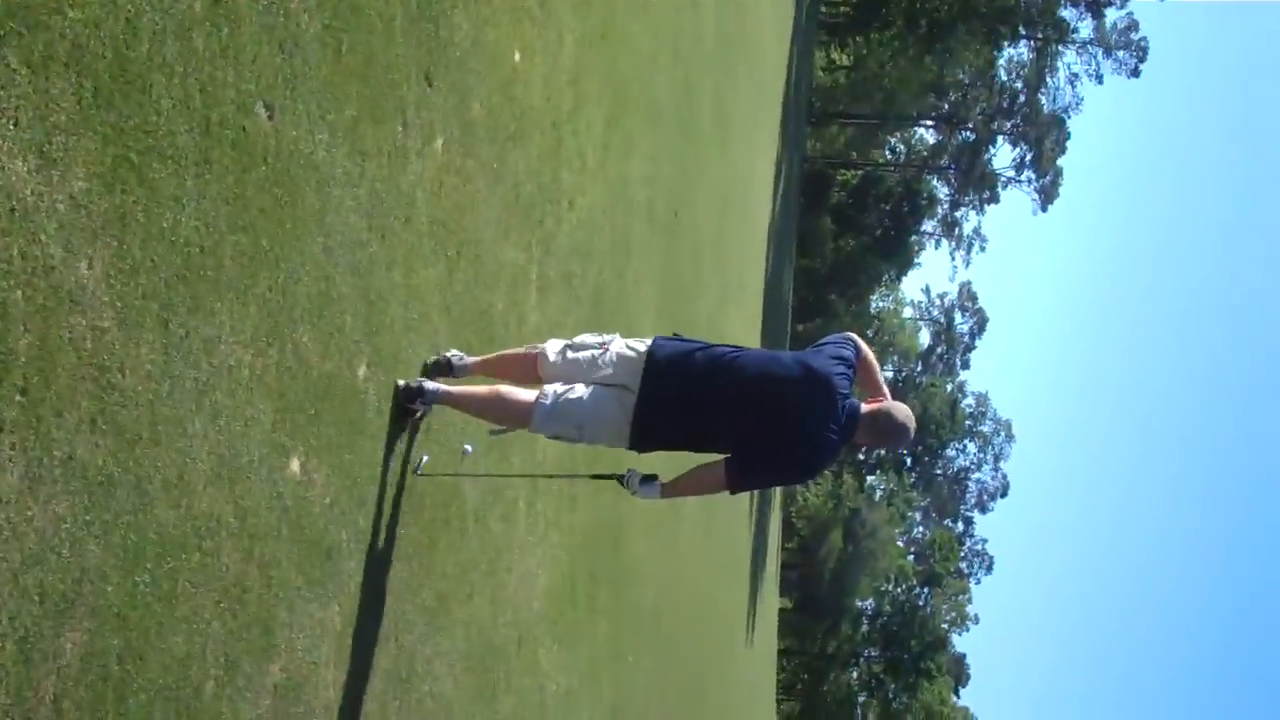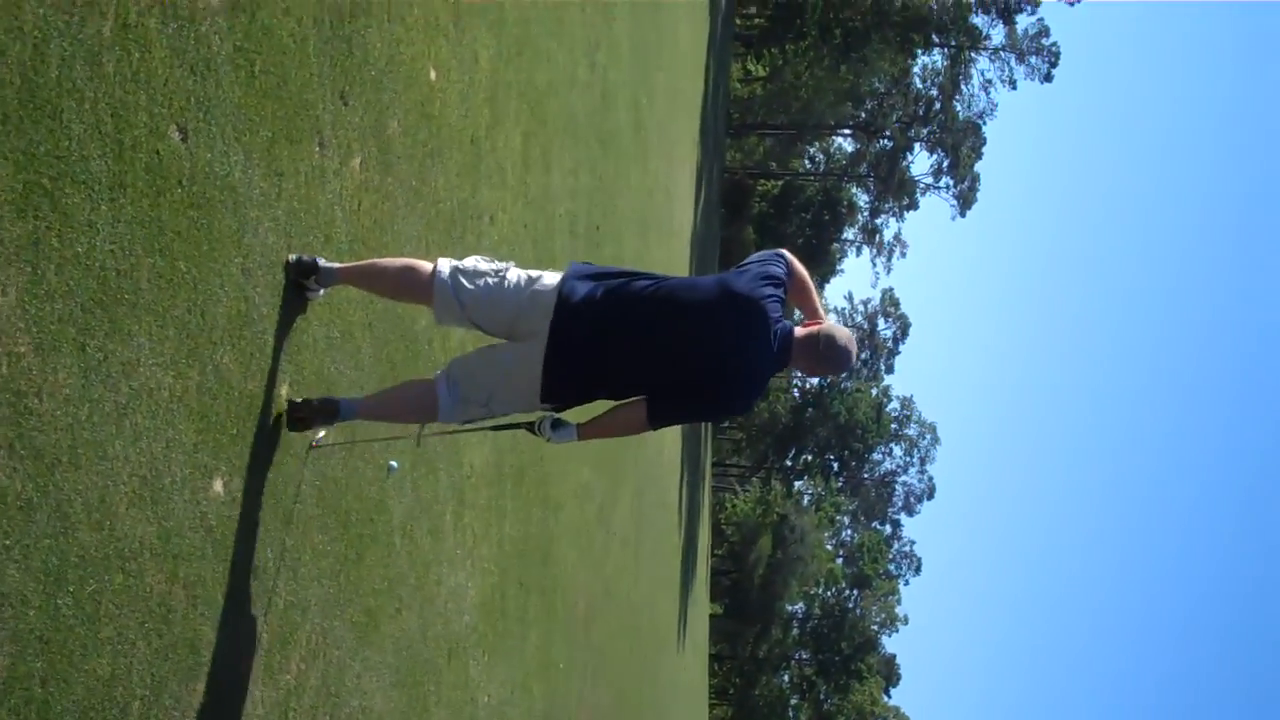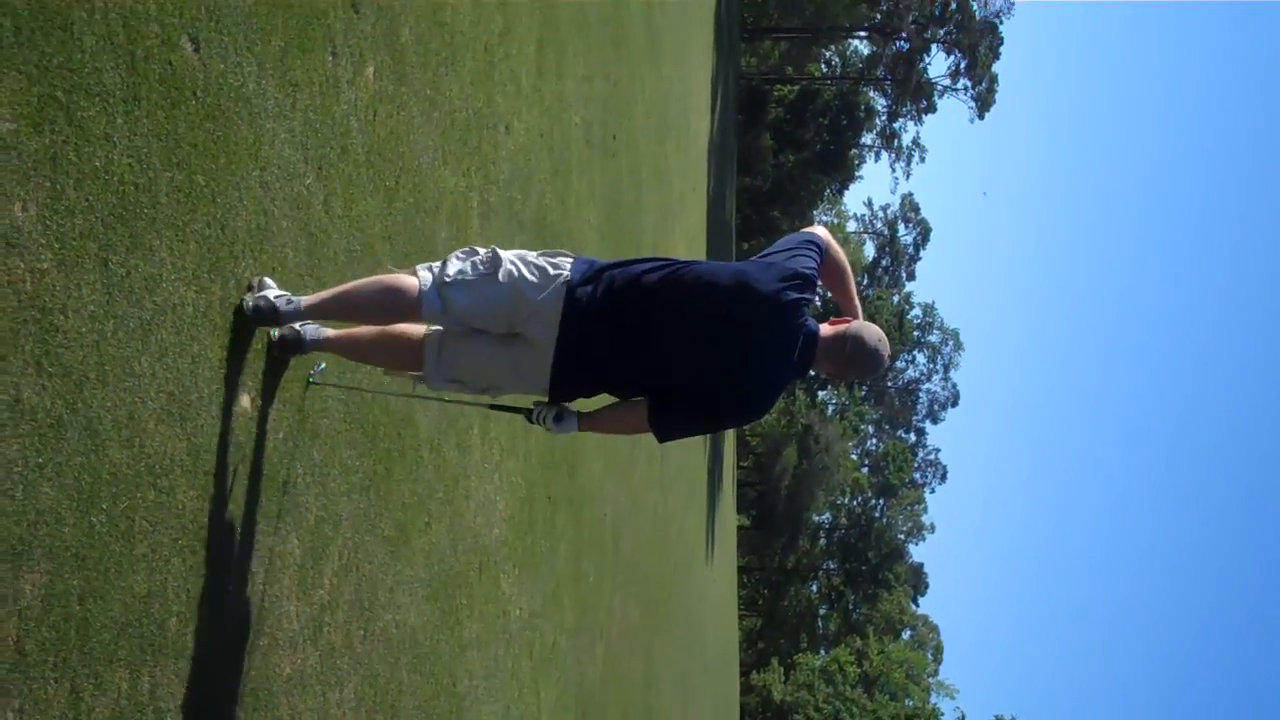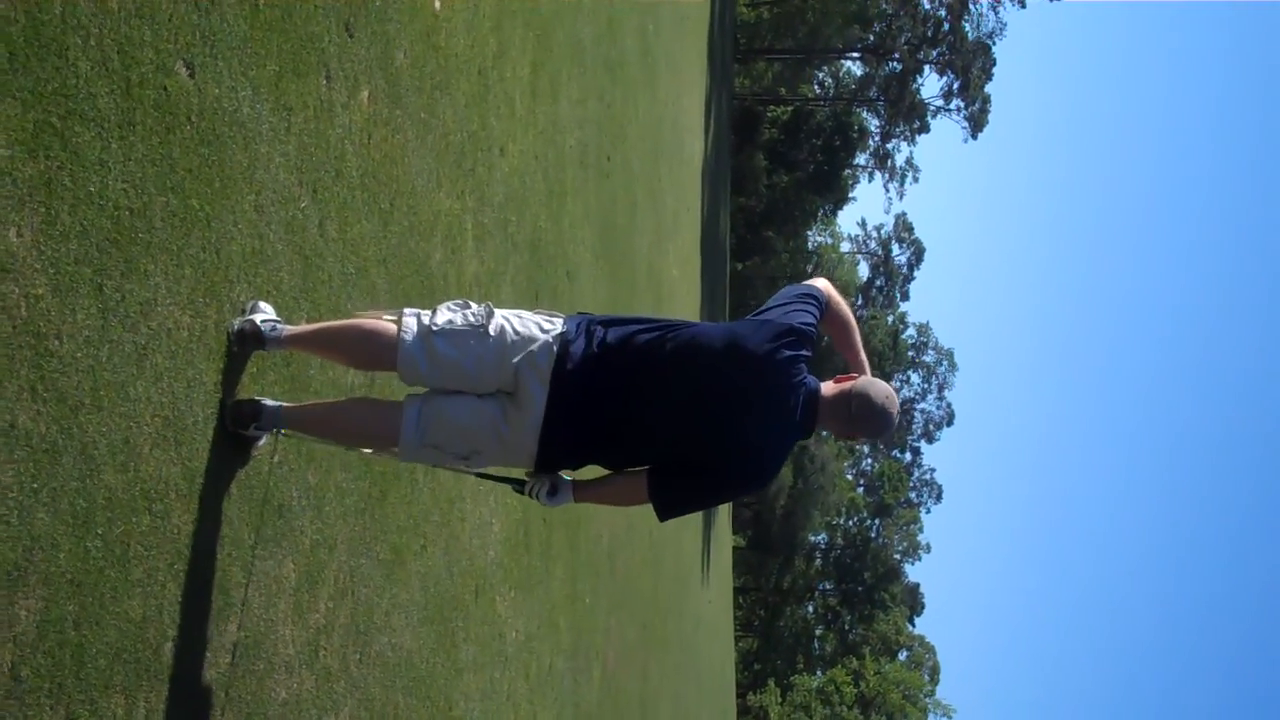
dt=1s
person 1, frame 1
left shoulder: (833, 365)
right shoulder: (810, 455)
left elbow: (855, 339)
right elbow: (729, 473)
right wrist: (661, 490)
left hip: (659, 357)
right hip: (647, 417)
left knee: (551, 359)
right knee: (536, 408)
person 1, frame 2
left shoulder: (763, 283)
right shoulder: (738, 388)
left elbow: (786, 256)
right elbow: (647, 411)
left wrist: (819, 316)
right wrist: (576, 433)
left hip: (564, 294)
right hip: (559, 373)
left knee: (436, 279)
right knee: (448, 395)
left ankle: (328, 271)
right ankle: (345, 408)
person 1, frame 3
left shoulder: (789, 277)
right shoulder: (752, 396)
left elbow: (819, 234)
right elbow: (653, 415)
left wrist: (856, 313)
right wrist: (578, 422)
left hip: (571, 287)
right hip: (566, 367)
left knee: (428, 289)
right knee: (433, 353)
left ankle: (295, 306)
right ankle: (320, 337)
person 1, frame 4
left shoulder: (785, 333)
right shoulder: (757, 462)
left elbow: (822, 287)
right elbow: (653, 486)
left wrist: (863, 372)
right wrist: (573, 492)
left hip: (561, 346)
right hip: (552, 434)
left knee: (409, 341)
right knee: (409, 426)
left ankle: (279, 332)
right ankle: (278, 415)
